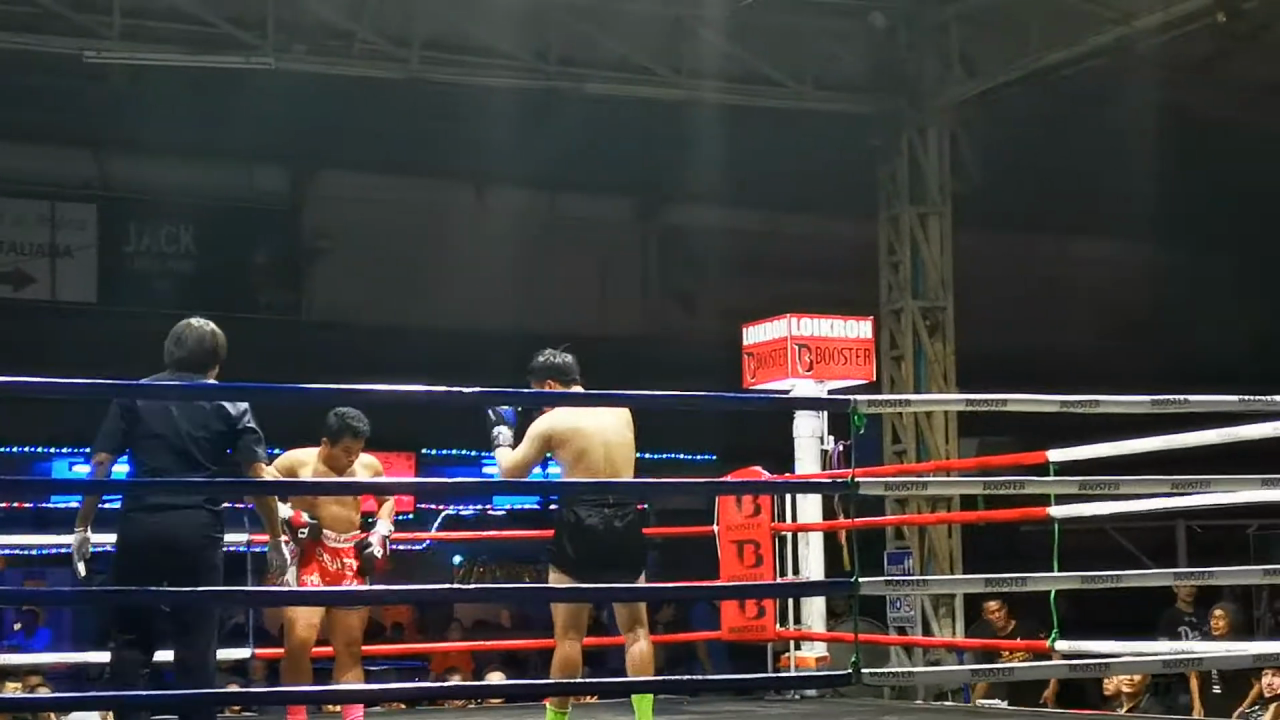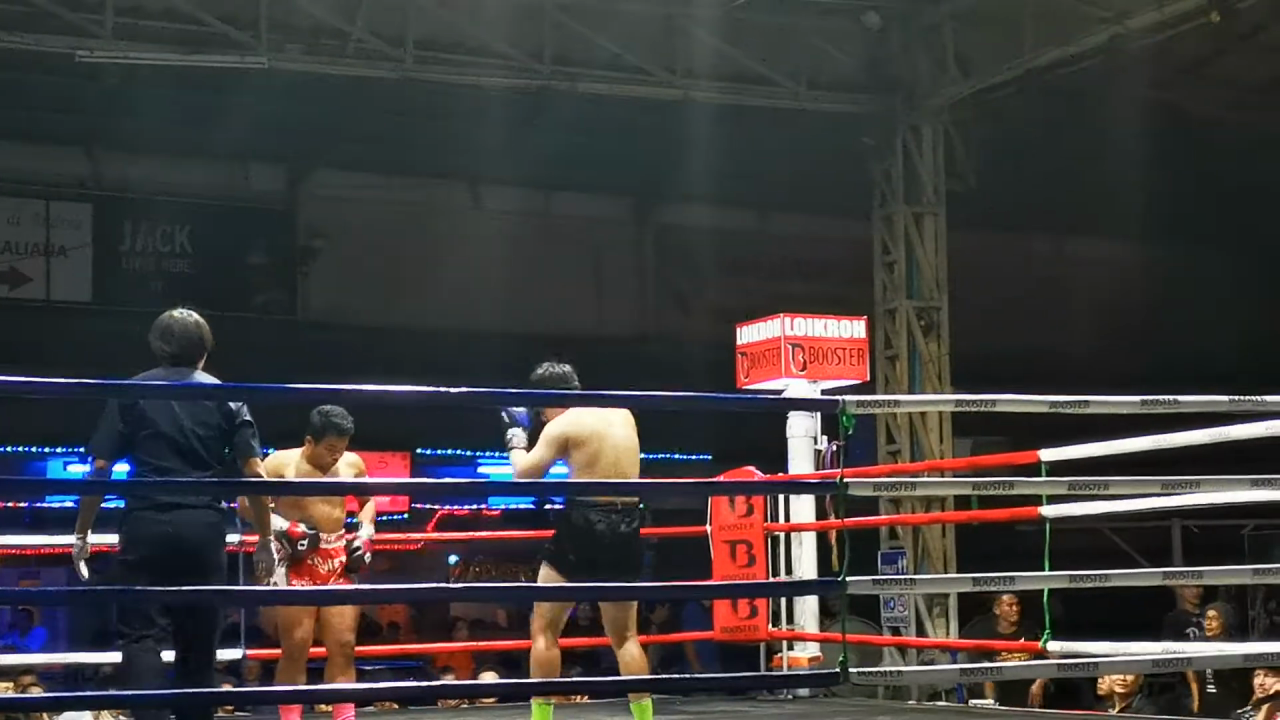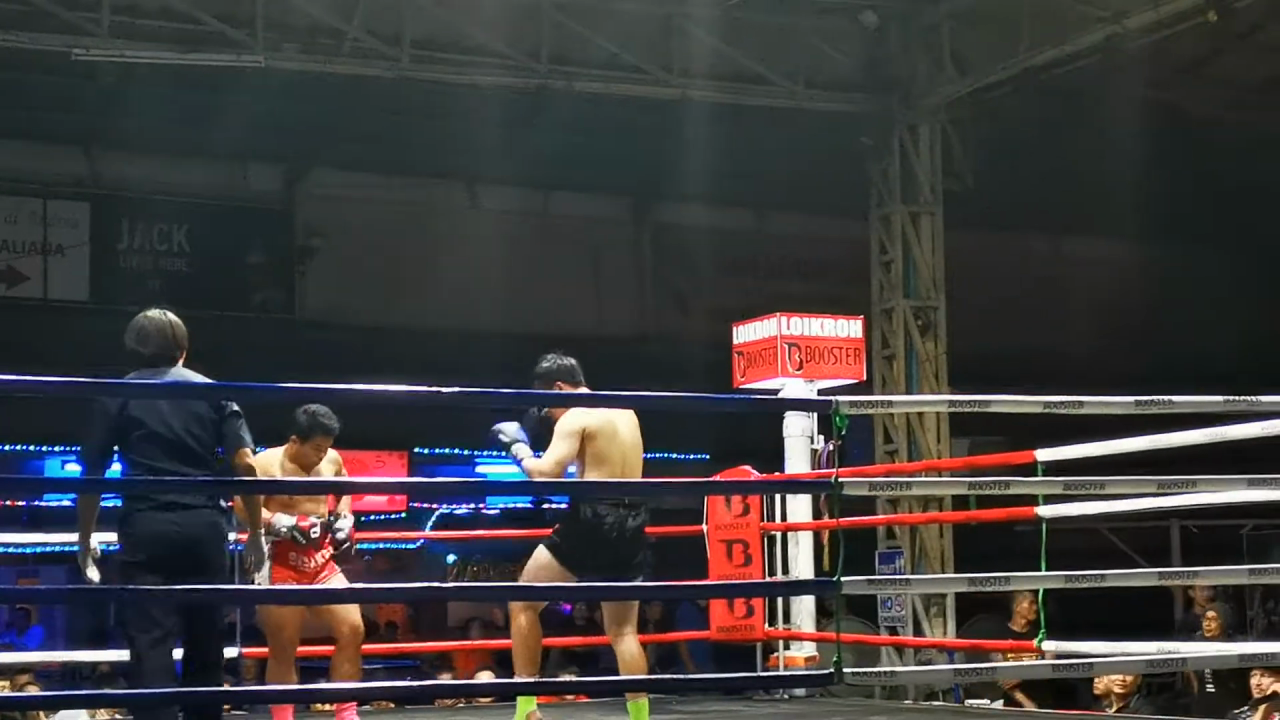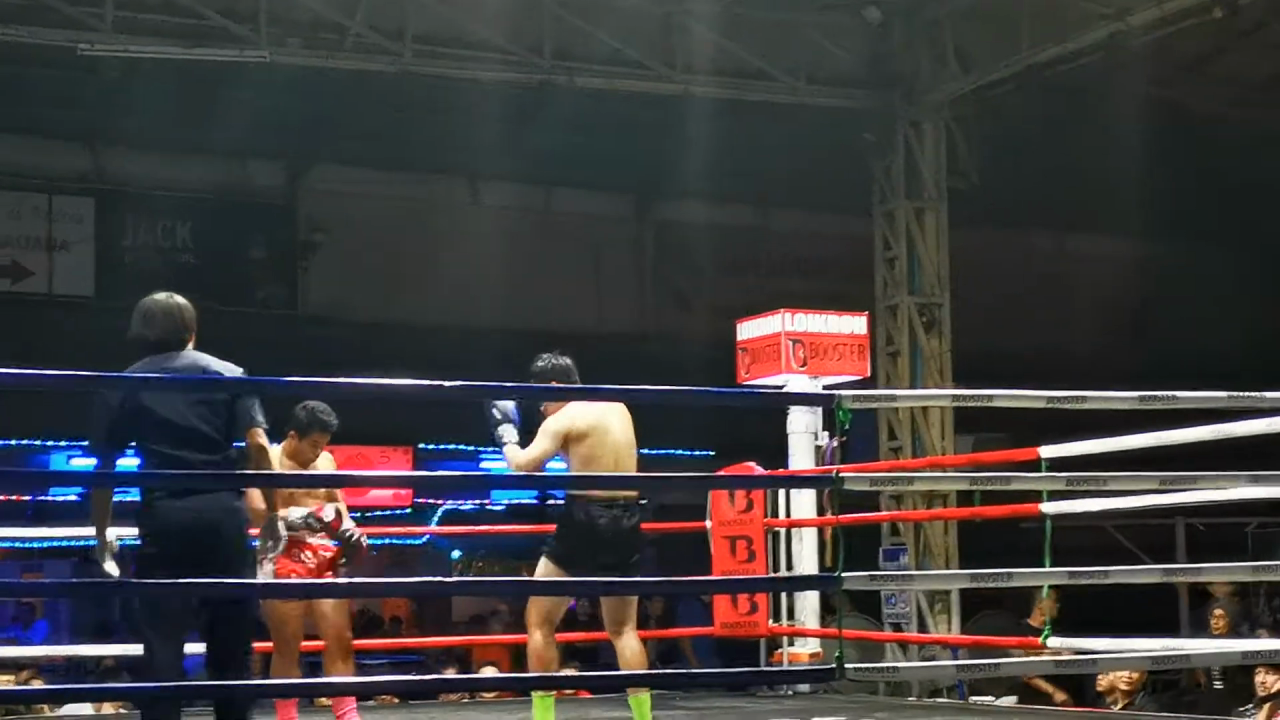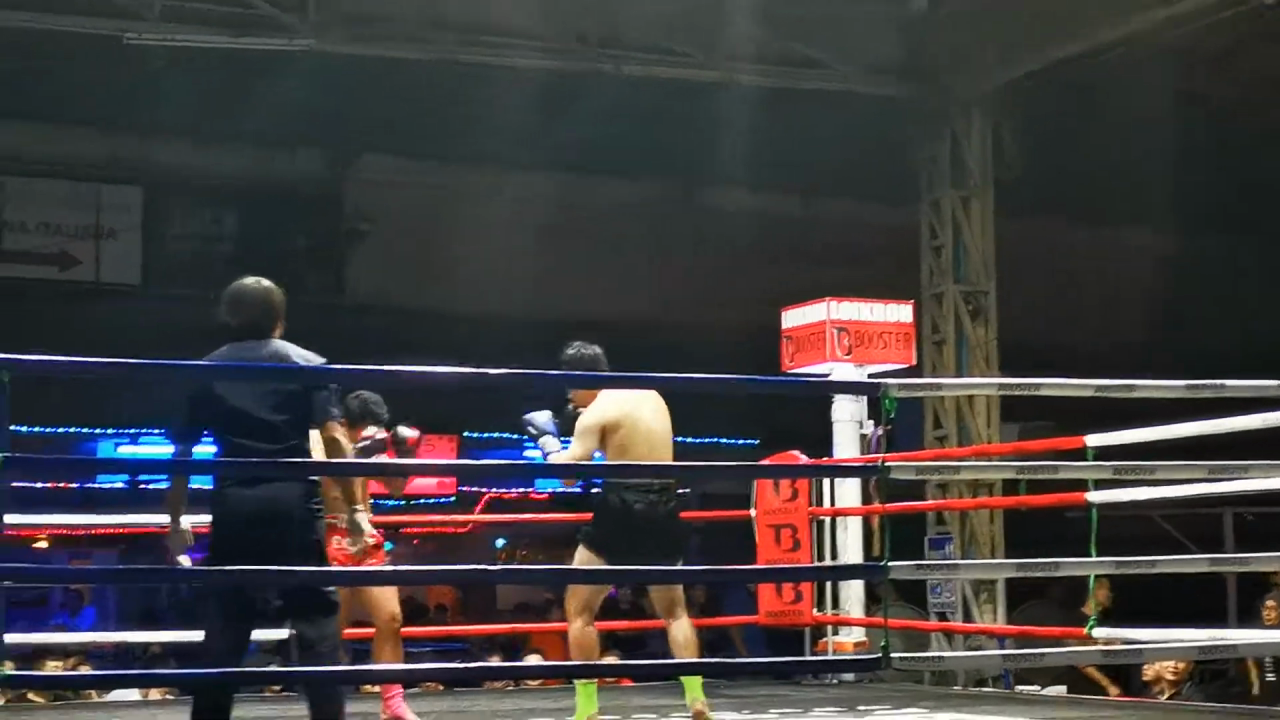
dt=0.2s
person 1, frame 1
left shoulder: (133, 395)
right shoulder: (231, 404)
left elbow: (101, 464)
right elbow: (259, 476)
left wrist: (83, 526)
right wrist: (275, 539)
left hip: (141, 527)
right hip: (198, 530)
left knee: (131, 638)
right knee: (196, 645)
person 1, frame 2
left shoulder: (131, 393)
right shoulder: (226, 398)
left elbow: (101, 467)
right elbow: (254, 473)
left wrist: (82, 534)
left hip: (146, 528)
right hip: (203, 529)
left knee: (142, 640)
right knee: (197, 645)
person 1, frame 3
left shoulder: (115, 398)
left elbow: (92, 475)
right elbow: (245, 464)
left wrist: (85, 542)
right wrist: (255, 531)
left hip: (146, 529)
right hip: (204, 526)
left knee: (151, 645)
right knee: (205, 644)
person 1, frame 4
left shoulder: (127, 386)
right shoulder: (227, 374)
left elbow: (105, 466)
right elbow: (258, 446)
left wrist: (101, 533)
left hip: (164, 517)
right hip: (223, 512)
left knee: (164, 638)
right knee: (233, 632)
person 1, frame 5
right shoulder: (306, 364)
left elbow: (183, 451)
right elbow: (333, 438)
left wrist: (176, 520)
right wrist: (355, 507)
left hip: (235, 505)
right hip: (293, 502)
left knee: (226, 628)
right knee: (316, 618)
person 2, frame 1
left shoulder: (550, 422)
right shoulder: (620, 410)
left elbow: (509, 474)
left wrist: (501, 432)
left hip: (580, 525)
right hip: (625, 524)
left knee: (568, 636)
right knee: (636, 632)
person 2, frame 2
left shoulder: (563, 424)
right shoulder: (621, 413)
left elbow: (523, 475)
left wrist: (516, 434)
left hip: (583, 528)
right hip: (626, 529)
left knee: (544, 631)
right knee: (624, 636)
person 2, frame 3
left shoulder: (574, 419)
right shoulder: (623, 411)
left elbow: (546, 475)
left wrist: (518, 447)
right wrist: (552, 426)
left hip: (590, 523)
right hip: (630, 526)
left knee: (523, 605)
right knee: (623, 632)
person 2, frame 4
left shoulder: (563, 420)
right shoulder: (618, 409)
left elbow: (521, 468)
left wrist: (507, 430)
left hip: (585, 523)
right hip: (626, 524)
left knee: (540, 623)
right knee: (623, 629)
person 2, frame 5
left shoulder: (595, 414)
right shoulder: (651, 396)
left wrist: (547, 439)
left hip: (622, 510)
right hip: (663, 510)
left knee: (580, 611)
right knee: (674, 613)
person 3, frame 1
left shoulder: (369, 465)
right shoulder: (297, 460)
left elbow: (388, 497)
left wrist: (381, 531)
right wrist: (285, 515)
left hip: (352, 561)
right hip: (308, 558)
left knee: (349, 648)
right knee: (299, 643)
person 3, frame 2
left shoulder: (352, 465)
right shoulder: (281, 463)
left elbow: (369, 499)
left wrist: (366, 532)
right wrist: (278, 526)
left hip: (336, 564)
right hip: (295, 565)
left knee: (343, 647)
right knee: (295, 648)
person 3, frame 3
left shoulder: (331, 461)
right shoulder: (266, 463)
left elbow: (342, 492)
right elbow: (241, 506)
left wrist: (346, 520)
right wrist: (281, 523)
left hip: (322, 559)
right hip: (280, 562)
left knee: (353, 631)
right knee: (283, 649)
person 3, frame 4
left shoulder: (324, 461)
right shoulder: (267, 460)
right elbow: (256, 509)
left wrist: (347, 525)
right wrist: (297, 518)
left hip: (324, 556)
right hip: (282, 557)
left knee: (340, 639)
right knee: (287, 645)
person 3, frame 5
left shoulder: (372, 446)
right shoulder: (315, 440)
left elbow: (396, 487)
right elbow: (320, 476)
left wrist: (404, 455)
right wrist: (358, 449)
left hip: (365, 540)
right hip: (327, 540)
left knee: (391, 619)
